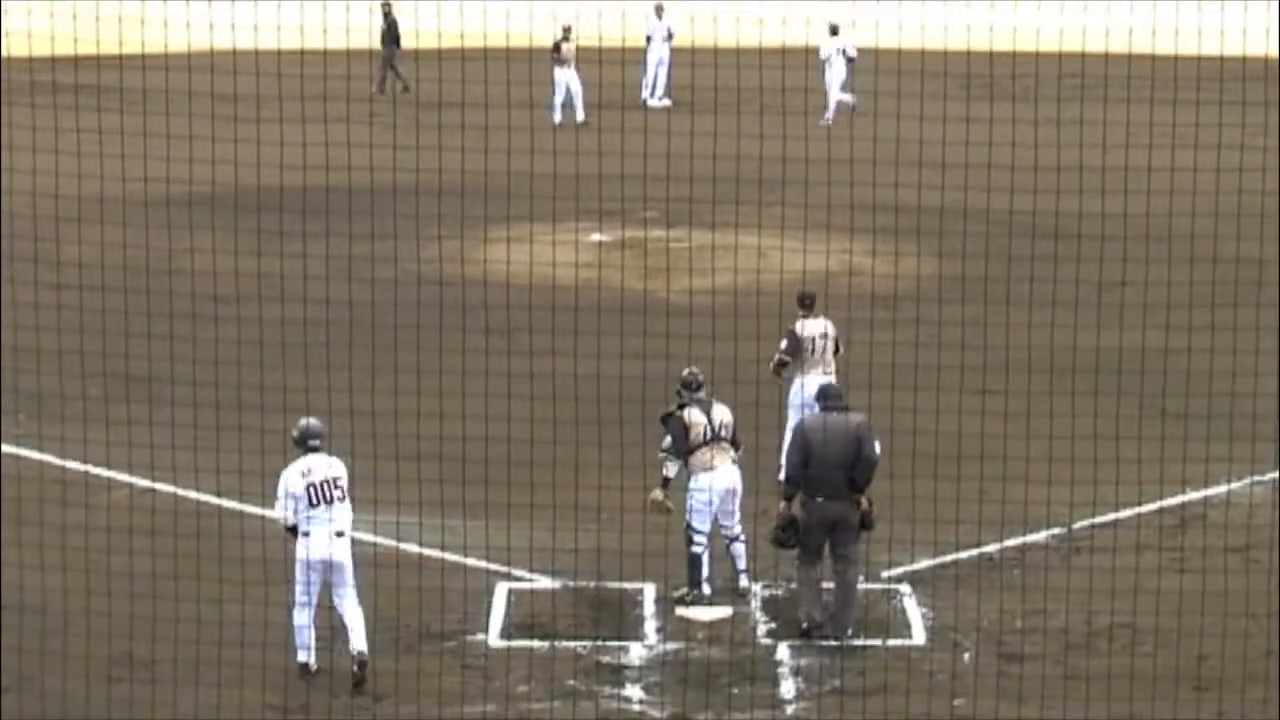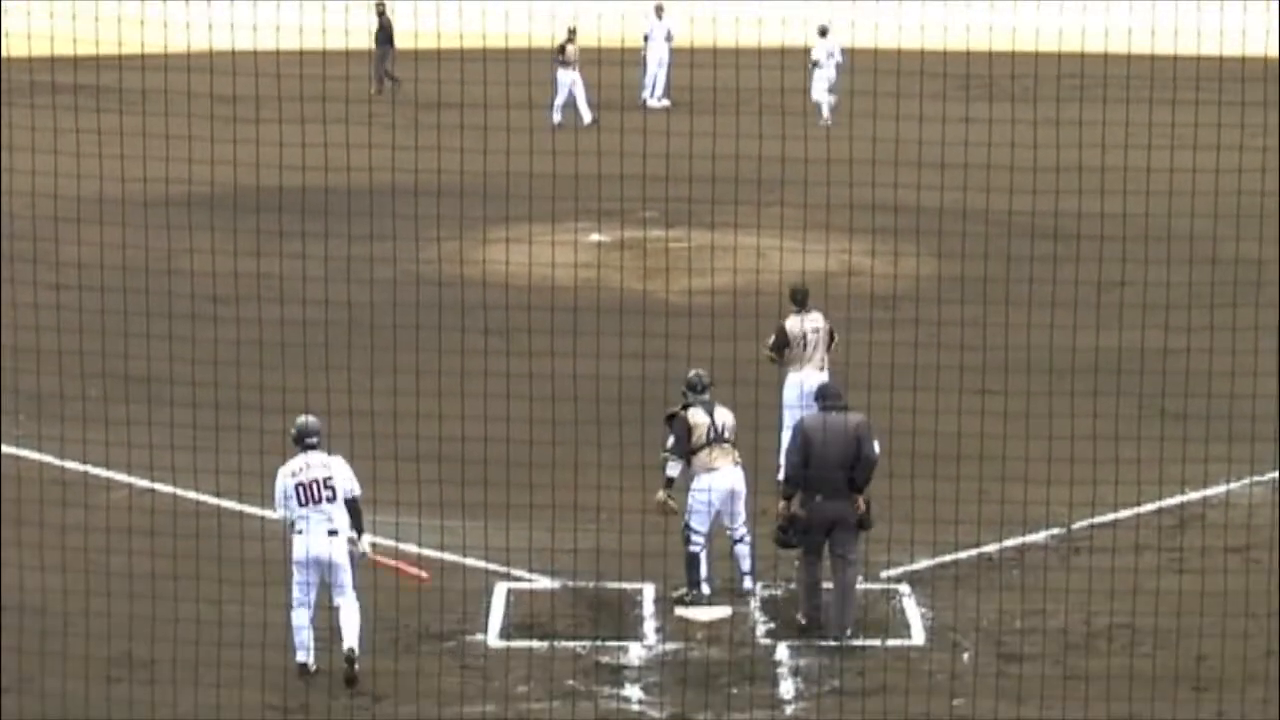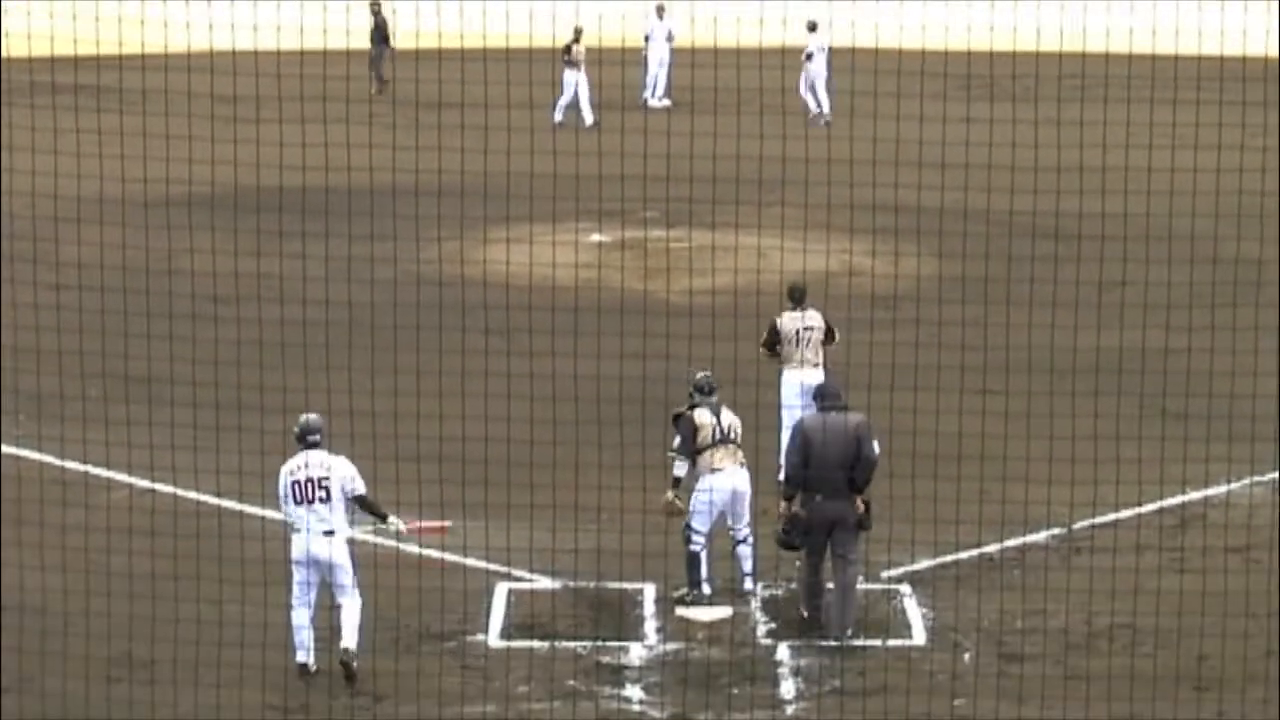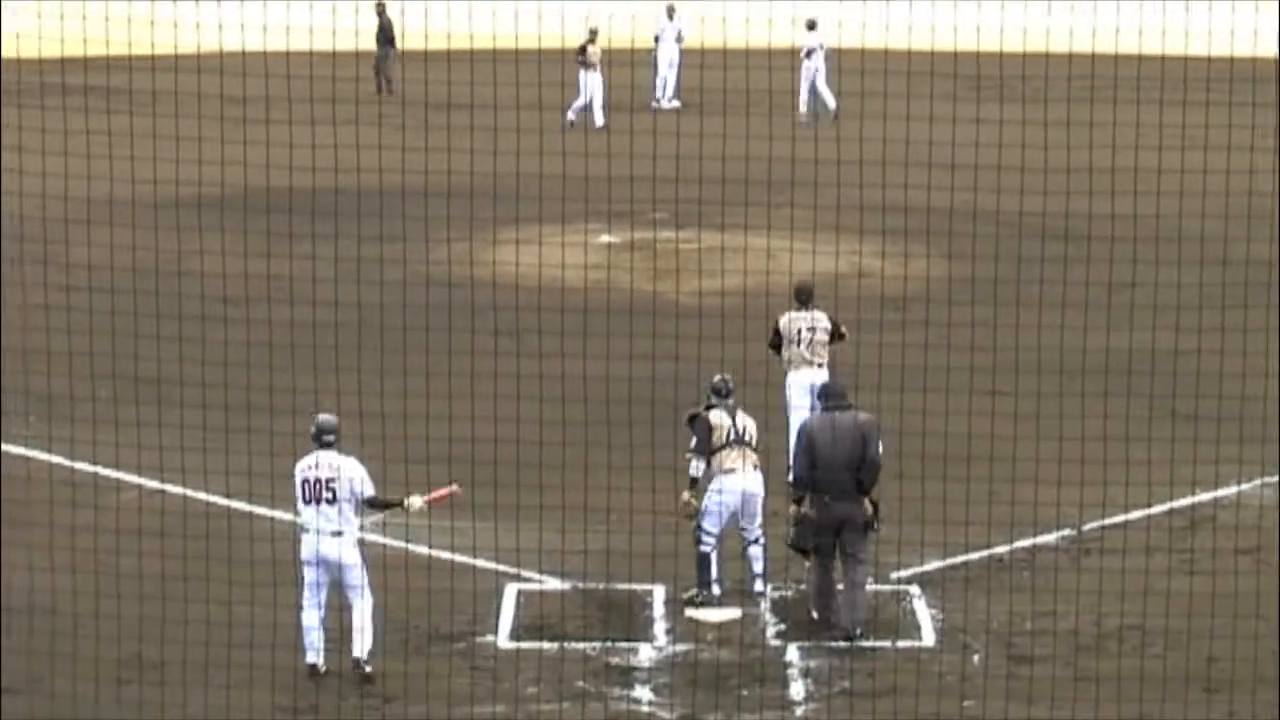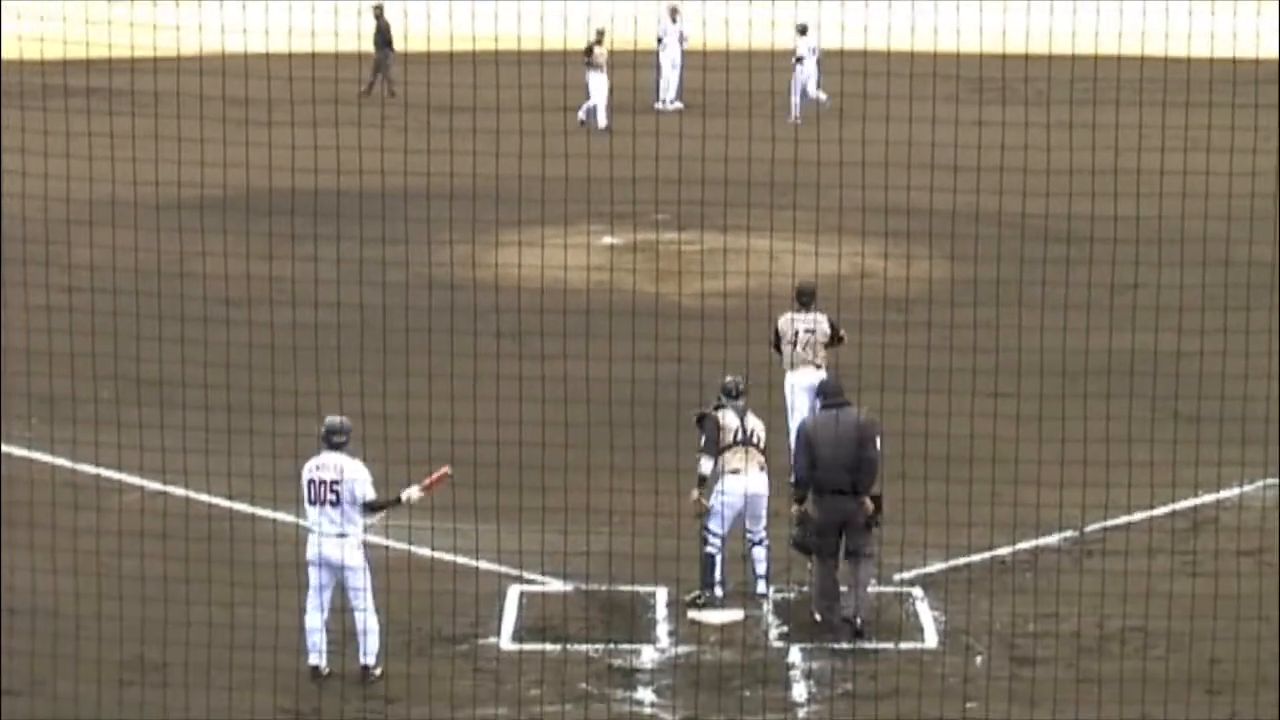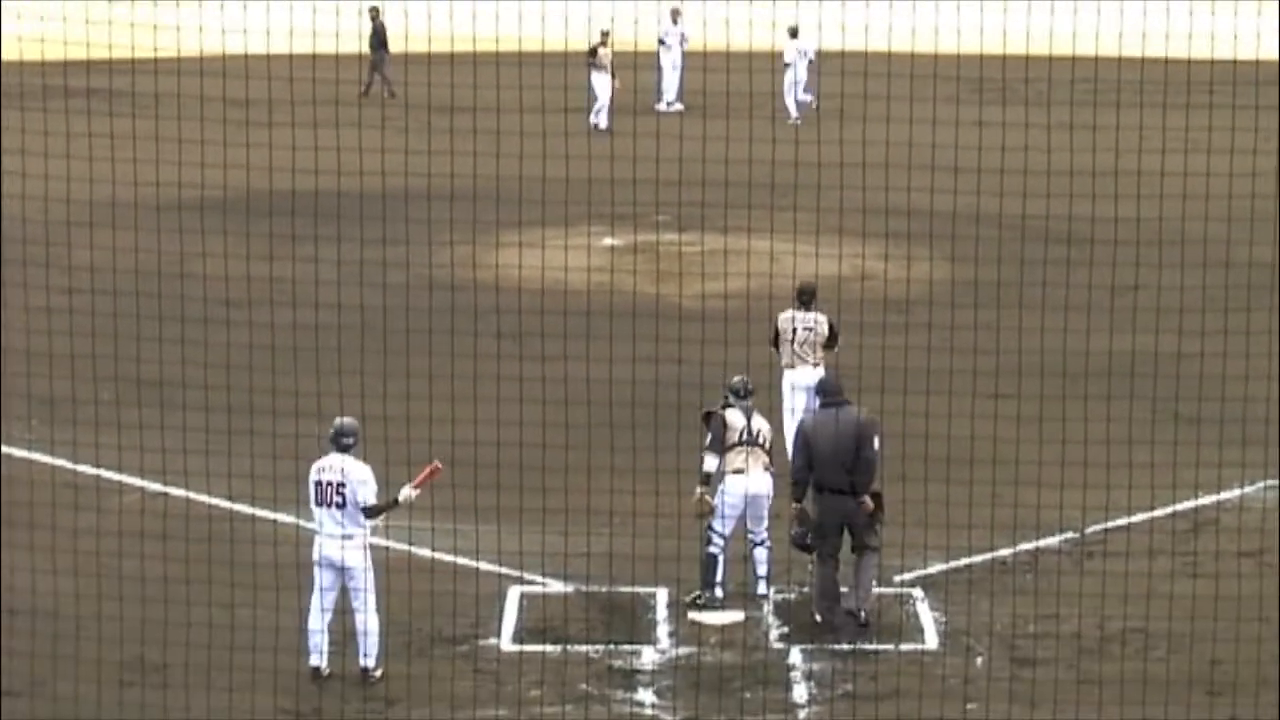
dt=0.1s
person 1, frame 1
left shoulder: (291, 473)
right shoulder: (337, 465)
left elbow: (288, 520)
left wrist: (299, 534)
left hip: (310, 544)
right hip: (341, 543)
left knee: (304, 606)
right knee: (349, 603)
left ankle: (305, 662)
right ankle: (359, 653)
person 1, frame 2
left shoulder: (285, 471)
right shoulder: (337, 463)
left elbow: (285, 515)
right elbow: (352, 502)
right wrist: (360, 534)
left hip: (303, 543)
right hip: (335, 541)
left knee: (302, 604)
right knee: (346, 600)
left ankle: (304, 661)
right ankle: (350, 649)
person 1, frame 3
left shoulder: (287, 469)
right shoulder: (339, 463)
left elbow: (288, 513)
right elbow: (361, 500)
right wrist: (387, 519)
left hip: (301, 542)
right hip: (333, 541)
left knee: (301, 604)
right knee: (349, 599)
left ankle: (304, 661)
right ankle: (348, 650)
person 1, frame 4
left shoulder: (301, 467)
right shoulder: (349, 465)
left elbow: (302, 507)
right elbow: (370, 501)
right wrist: (404, 502)
left hip: (312, 543)
right hip: (343, 542)
left knee: (312, 604)
right knee: (361, 601)
left ankle: (314, 662)
right ankle: (361, 658)
person 1, frame 5
left shoulder: (309, 467)
right shoulder: (354, 467)
left elbow: (310, 506)
right elbow: (369, 505)
right wrist: (403, 498)
left hip: (317, 544)
right hip: (348, 544)
left knee: (316, 606)
right knee: (363, 606)
left ankle: (316, 663)
right ankle: (368, 664)
person 1, frame 6
left shoulder: (317, 468)
right shoulder: (360, 470)
left elbow: (316, 504)
right elbow: (369, 510)
right wrist: (399, 500)
left hip: (324, 544)
right hip: (353, 546)
left knee: (320, 606)
right knee: (365, 607)
left ankle: (317, 664)
right ankle: (369, 666)
person 2, frame 1
left shoulder: (805, 425)
right shoulder: (860, 423)
left elbow: (794, 467)
right elbow: (870, 460)
left wrist: (787, 499)
right wrist: (859, 491)
left hip: (815, 503)
right hip: (848, 505)
left knee: (809, 560)
right knee: (846, 565)
left ankle: (810, 617)
right ankle: (842, 626)
person 2, frame 2
left shoulder: (805, 423)
right shoulder: (860, 422)
left elbow: (794, 465)
right elbow: (869, 459)
left wrist: (787, 497)
right wrist: (857, 491)
left hip: (813, 502)
right hip: (847, 504)
left knee: (810, 559)
right knee: (845, 564)
left ankle: (809, 617)
right ankle: (842, 627)
person 2, frame 3
left shoulder: (805, 424)
right shoulder: (860, 422)
left elbow: (794, 466)
right elbow: (869, 460)
left wrist: (788, 498)
right wrist: (857, 491)
left hip: (814, 502)
right hip: (847, 504)
left knee: (813, 559)
right knee: (845, 564)
left ankle: (811, 613)
right ankle: (842, 626)
person 2, frame 4
left shoulder: (810, 425)
right shoulder: (865, 422)
left elbow: (802, 468)
right elbow: (873, 462)
left wrist: (797, 501)
right wrist: (865, 495)
left hip: (823, 503)
right hip: (854, 503)
left knee: (822, 558)
right knee: (856, 562)
left ankle: (823, 613)
right ankle: (852, 623)
person 2, frame 5
left shoulder: (809, 424)
right shoulder: (864, 419)
left elbow: (803, 468)
right elbow: (870, 460)
left wrist: (799, 501)
right wrist: (864, 493)
left hip: (825, 502)
right hip: (856, 501)
left knee: (825, 559)
right knee: (861, 557)
left ankle: (826, 614)
right ankle: (855, 611)
person 2, frame 6
left shoulder: (808, 424)
right shoulder: (863, 419)
left elbow: (801, 466)
right elbow: (868, 460)
left wrist: (797, 500)
right wrist: (864, 493)
left hip: (825, 500)
right hip: (857, 500)
left knee: (826, 558)
right knee: (868, 552)
left ankle: (827, 615)
right ankle: (861, 606)
person 3, frame 1
left shoulder: (681, 416)
right shoulder: (723, 410)
left elbow: (673, 454)
left wrist: (663, 487)
left hip: (705, 479)
right hip: (731, 473)
left knee: (697, 535)
right knee: (733, 530)
left ankle: (699, 590)
right ankle: (743, 580)
person 3, frame 2
left shoulder: (685, 416)
right shoulder: (726, 413)
left elbow: (676, 455)
left wrist: (666, 488)
left hip: (707, 479)
right hip: (735, 475)
left knee: (695, 535)
right knee: (739, 531)
left ankle: (698, 589)
right ankle: (747, 581)
person 3, frame 3
left shoulder: (691, 417)
right shoulder: (731, 416)
left elbow: (682, 454)
left wrist: (674, 488)
left hip: (712, 480)
right hip: (739, 476)
left knee: (695, 535)
right knee: (742, 531)
left ankle: (699, 590)
right ankle: (748, 582)
person 3, frame 4
left shoulder: (707, 418)
right shoulder: (748, 419)
left elbow: (699, 455)
left wrist: (691, 489)
left hip: (726, 481)
right hip: (753, 479)
left knee: (706, 536)
right knee: (753, 533)
left ankle: (708, 590)
right ankle: (759, 583)
person 3, frame 5
left shoulder: (716, 418)
right shoulder: (756, 421)
left elbow: (708, 454)
left wrist: (699, 487)
left hip: (731, 482)
right hip: (759, 480)
left knee: (712, 537)
right knee: (758, 535)
left ankle: (711, 592)
right ankle: (761, 585)
person 3, frame 6
left shoulder: (723, 416)
right shoulder: (763, 422)
left elbow: (713, 451)
left wrist: (703, 484)
left hip: (735, 481)
right hip: (763, 481)
left knee: (716, 537)
right knee: (759, 535)
left ankle: (711, 592)
right ankle: (762, 587)
person 4, frame 1
left shoulder: (796, 329)
right shoulder: (828, 325)
left elbow: (785, 356)
right elbow: (837, 350)
left wrist: (775, 365)
left hip: (804, 380)
right hip: (827, 380)
left knee: (794, 425)
person 4, frame 2
left shoulder: (787, 324)
right shoulder: (821, 319)
left elbow: (772, 352)
right elbow: (831, 343)
left wrist: (781, 359)
left hip: (797, 377)
right hip: (820, 376)
left knee: (790, 424)
person 4, frame 3
left shoulder: (781, 321)
right shoulder: (818, 317)
left elbow: (765, 348)
right elbow: (833, 338)
left hip: (792, 376)
right hip: (816, 373)
left knee: (790, 424)
person 4, frame 4
left shoulder: (784, 320)
right shoulder: (824, 319)
left elbow: (773, 348)
right elbow: (842, 335)
left hip: (797, 376)
right hip: (820, 374)
left knee: (798, 423)
person 4, frame 5
left shoulder: (783, 321)
right shoulder: (824, 321)
left elbow: (777, 348)
right elbow: (840, 339)
left hip: (795, 377)
right hip: (818, 375)
left knee: (798, 423)
person 4, frame 6
left shoulder: (783, 318)
right shoulder: (824, 321)
left elbow: (775, 347)
right elbow: (833, 346)
left hip: (792, 374)
right hip: (815, 373)
left knee: (792, 422)
